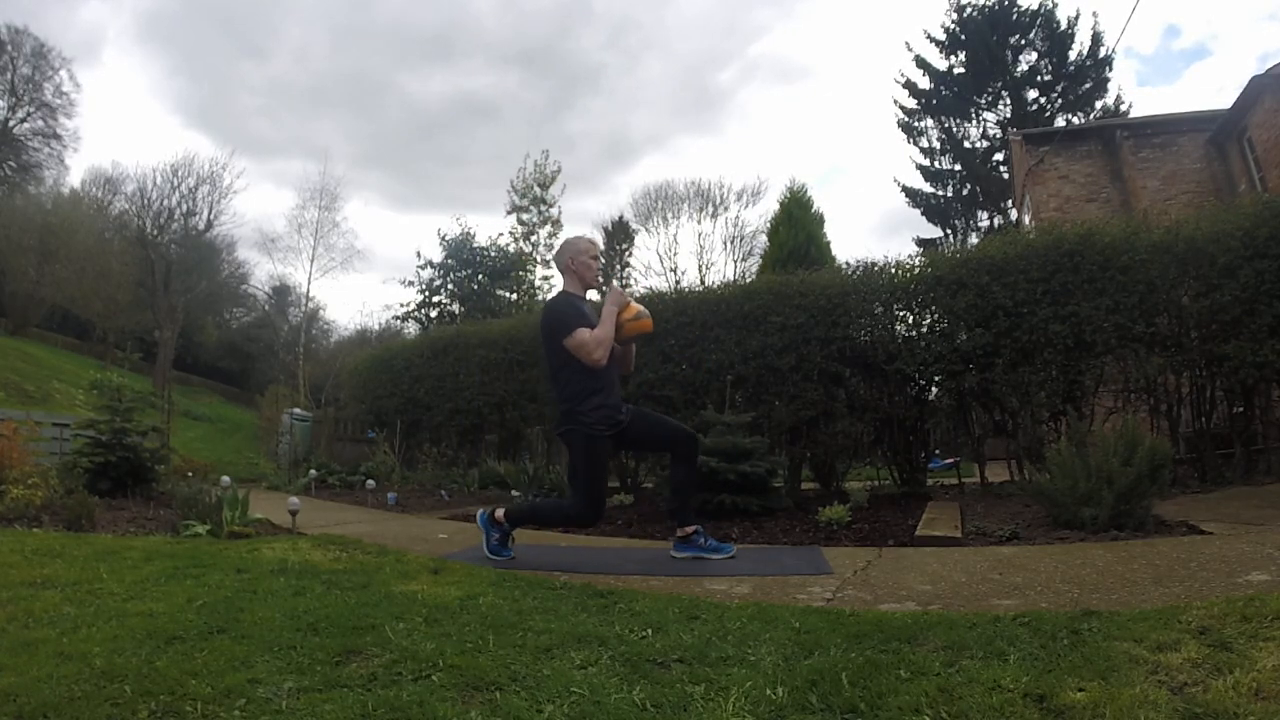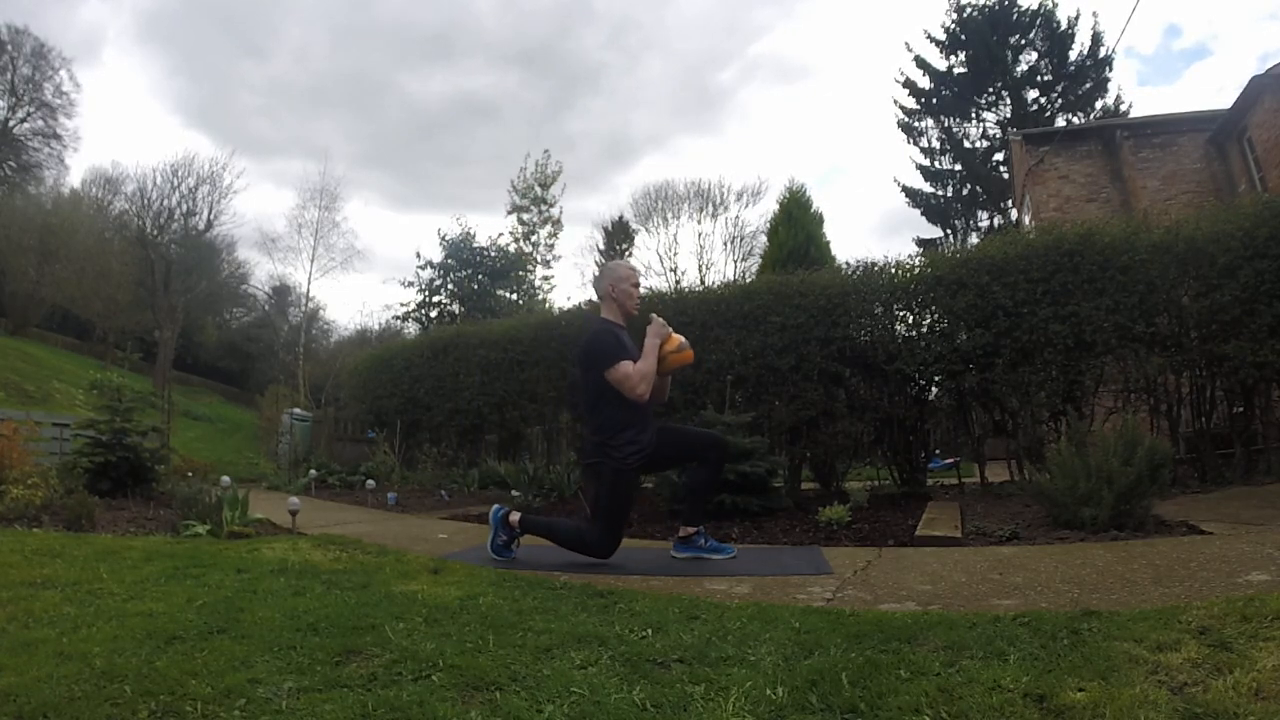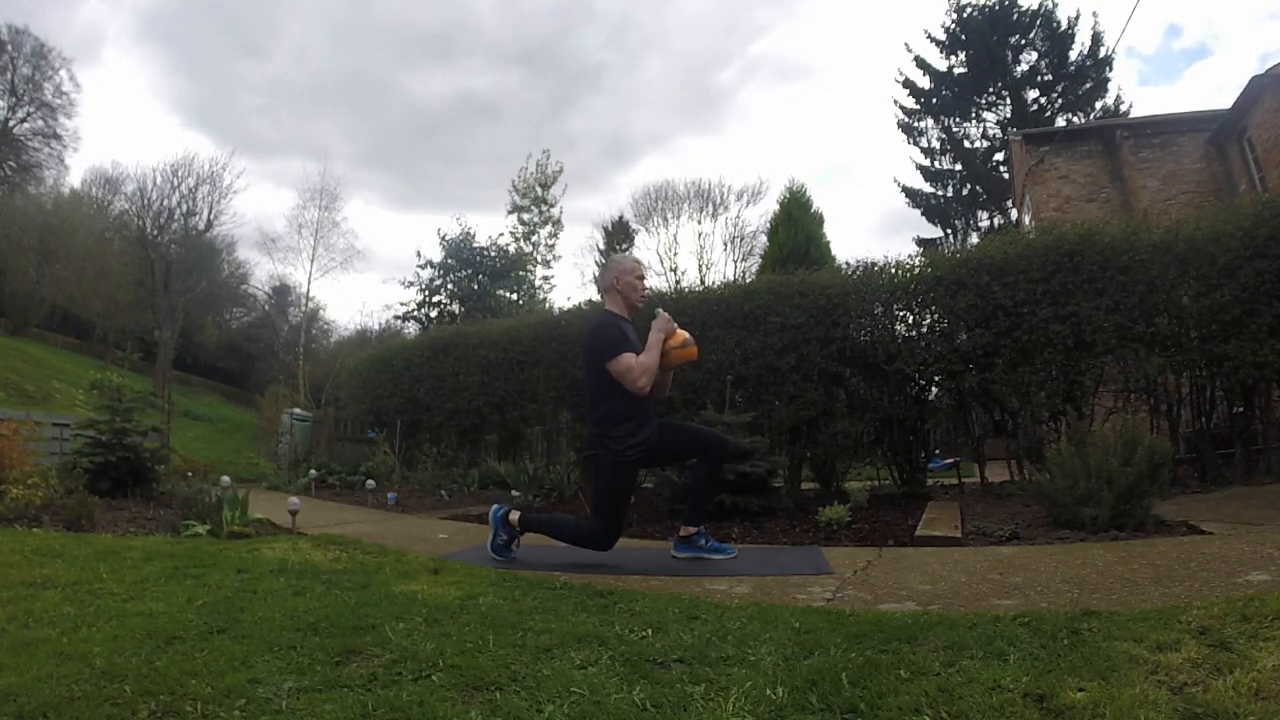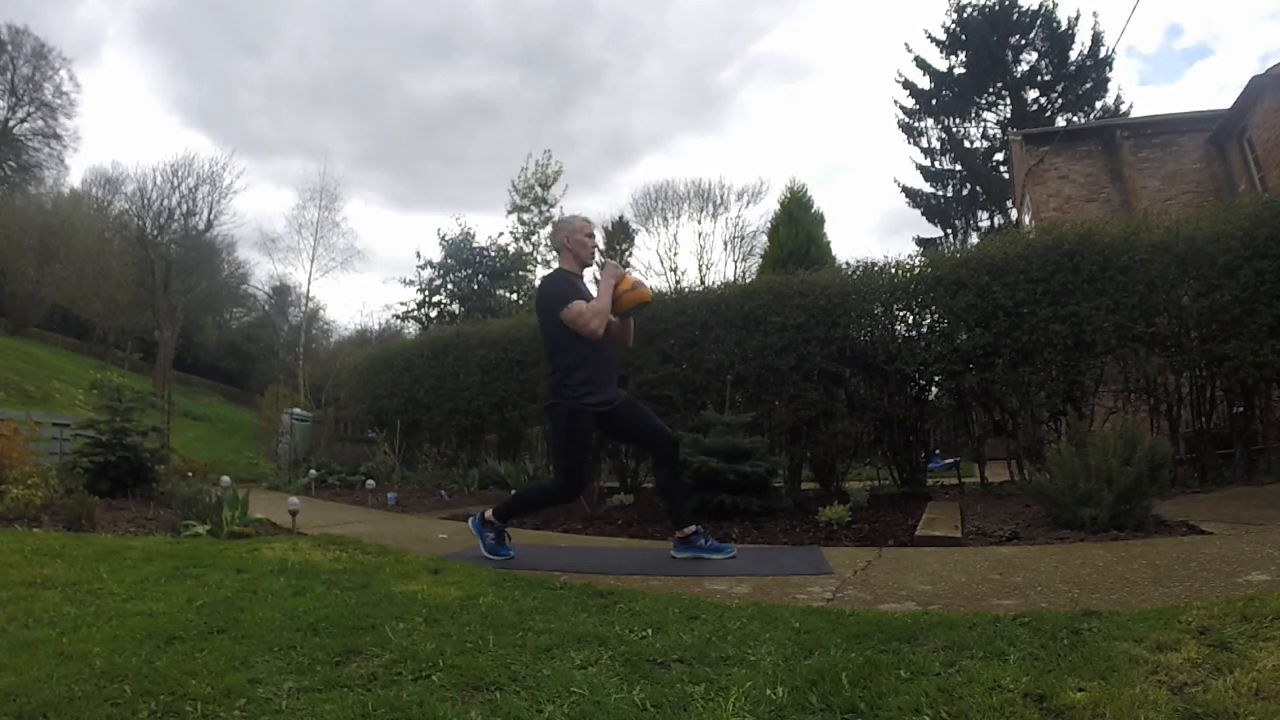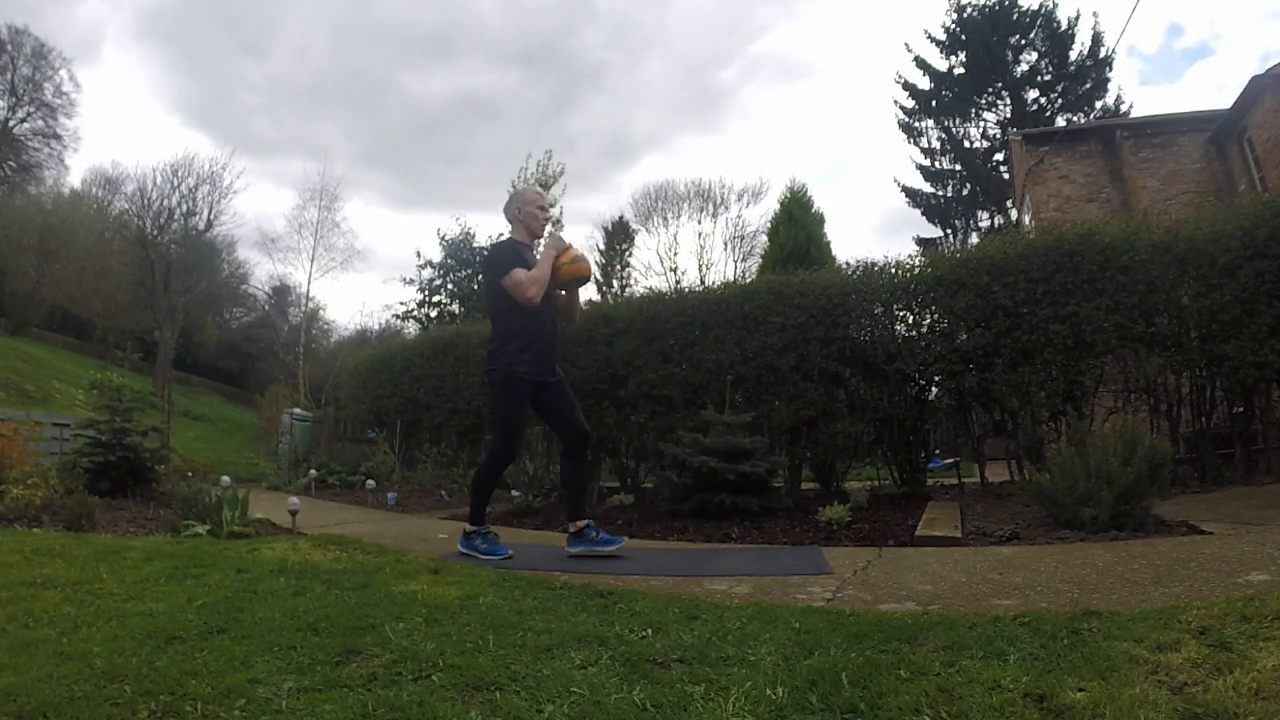
dt=0.3s
person 1, frame 1
left shoulder: (588, 310)
right shoulder: (559, 309)
left elbow: (624, 366)
right elbow: (596, 355)
right wrist: (611, 308)
left hip: (614, 413)
right hip: (586, 423)
left knee: (684, 441)
right knee: (587, 511)
left ankle: (687, 535)
right ankle: (499, 519)
person 1, frame 2
left shoulder: (622, 337)
right shoulder: (601, 337)
left elbow: (657, 396)
right elbow: (639, 390)
right wrist: (652, 340)
left hip: (642, 441)
right hip: (615, 452)
left knee: (714, 447)
right knee: (602, 543)
left ankle: (689, 535)
right ankle: (510, 521)
person 1, frame 3
left shoulder: (625, 330)
right shoulder: (605, 330)
left elbow: (658, 391)
right elbow: (640, 383)
right wrist: (657, 335)
left hip: (644, 435)
right hip: (616, 446)
left knee: (715, 446)
right knee: (603, 536)
left ankle: (689, 535)
right ankle: (510, 520)
person 1, frame 4
left shoulder: (582, 289)
right shoulder: (554, 285)
left elbow: (623, 342)
right elbow: (592, 326)
right wrist: (609, 283)
left hip: (607, 394)
right hip: (573, 400)
left knee: (665, 443)
right knee: (568, 487)
left ankle: (687, 535)
right ankle: (488, 521)
person 1, frame 5
left shoulder: (537, 259)
right shoulder: (501, 254)
left elbow: (569, 315)
right elbow: (530, 294)
right wrist: (550, 252)
left hip: (545, 370)
right hip: (512, 370)
left knee: (578, 436)
right knee: (503, 452)
left ankle: (580, 530)
right ankle: (473, 532)
